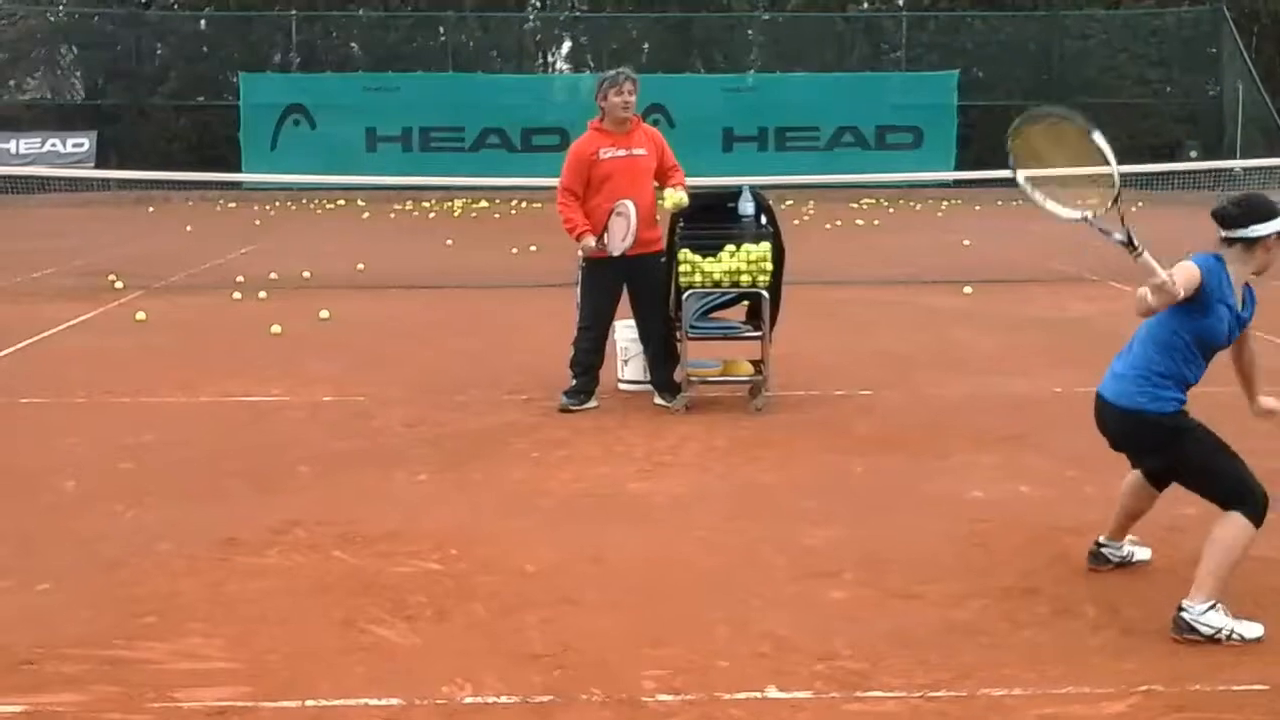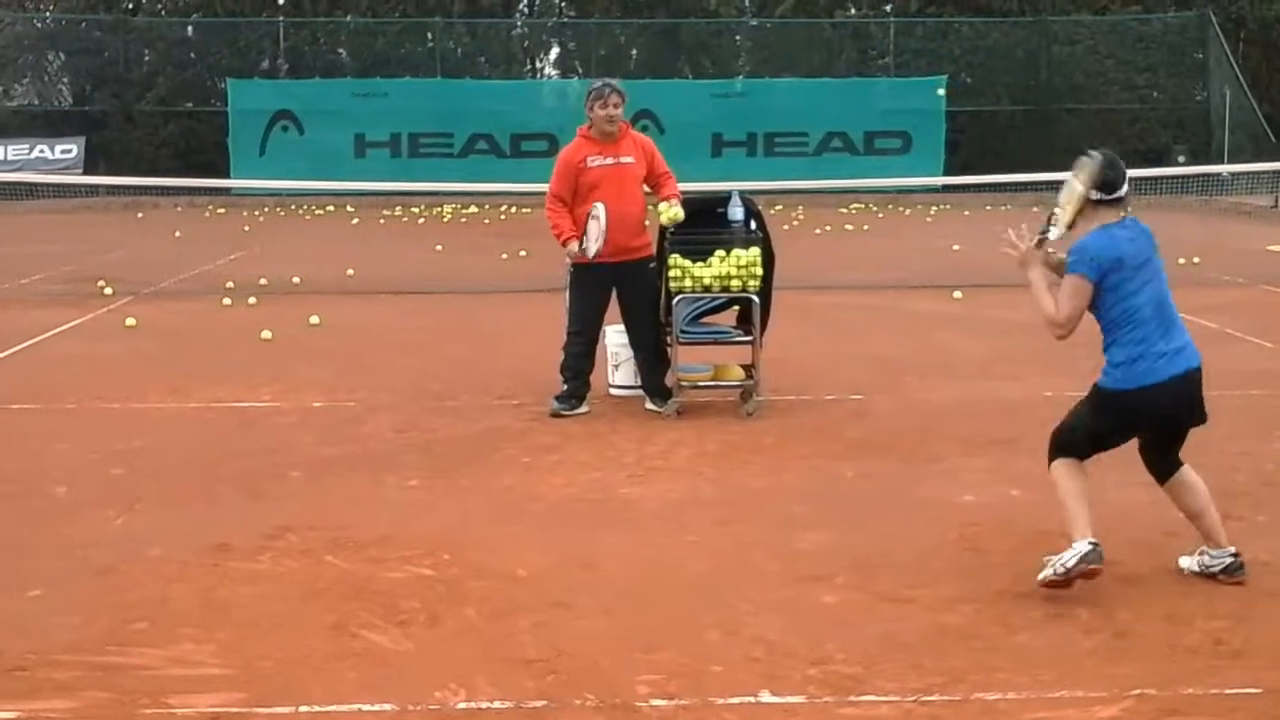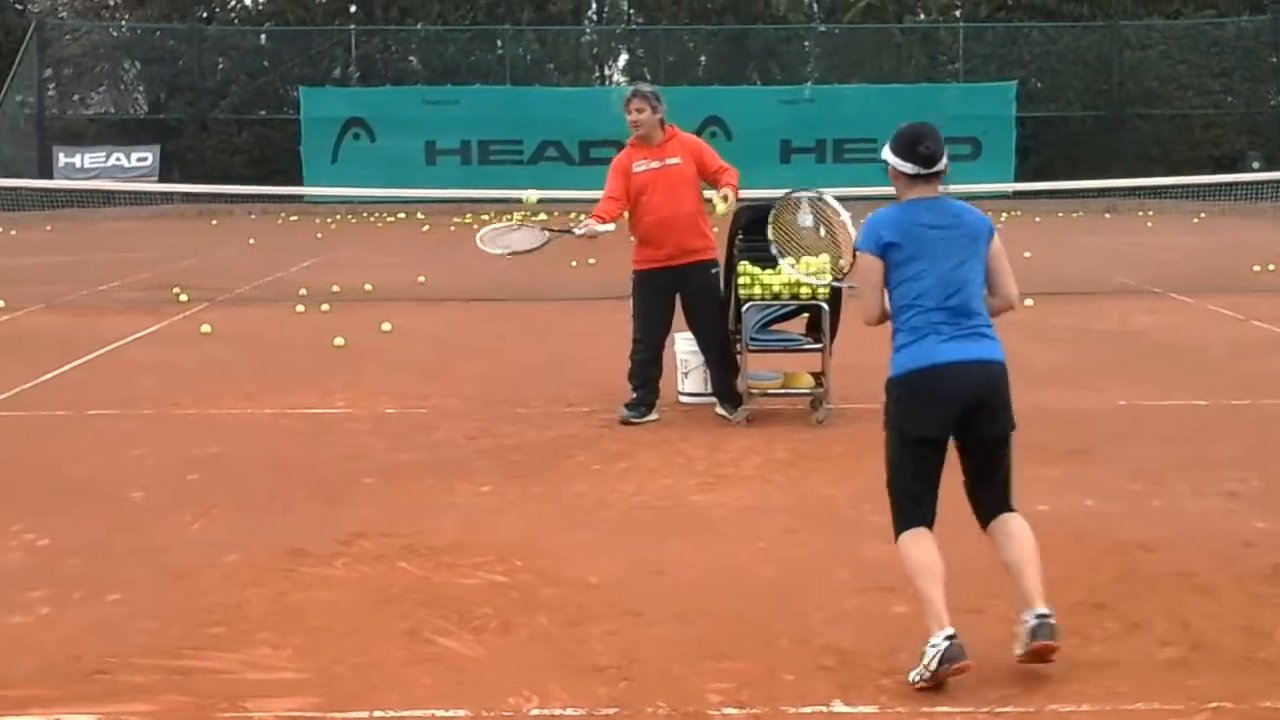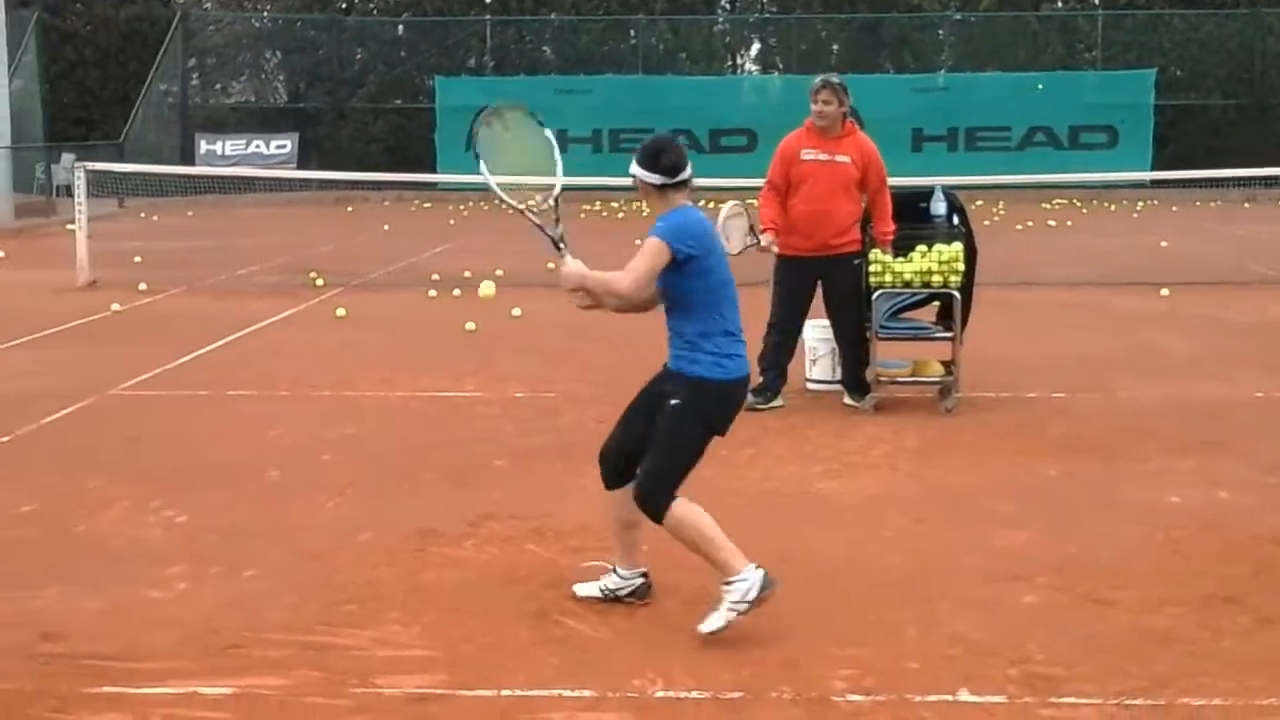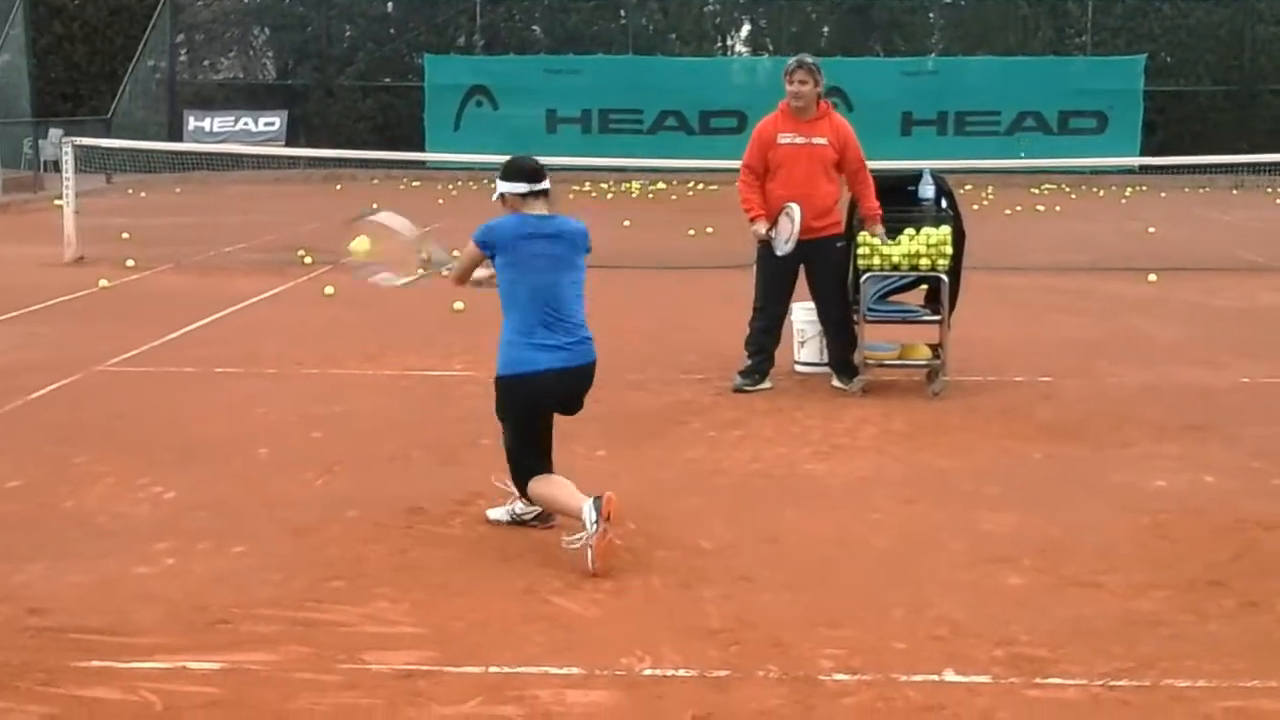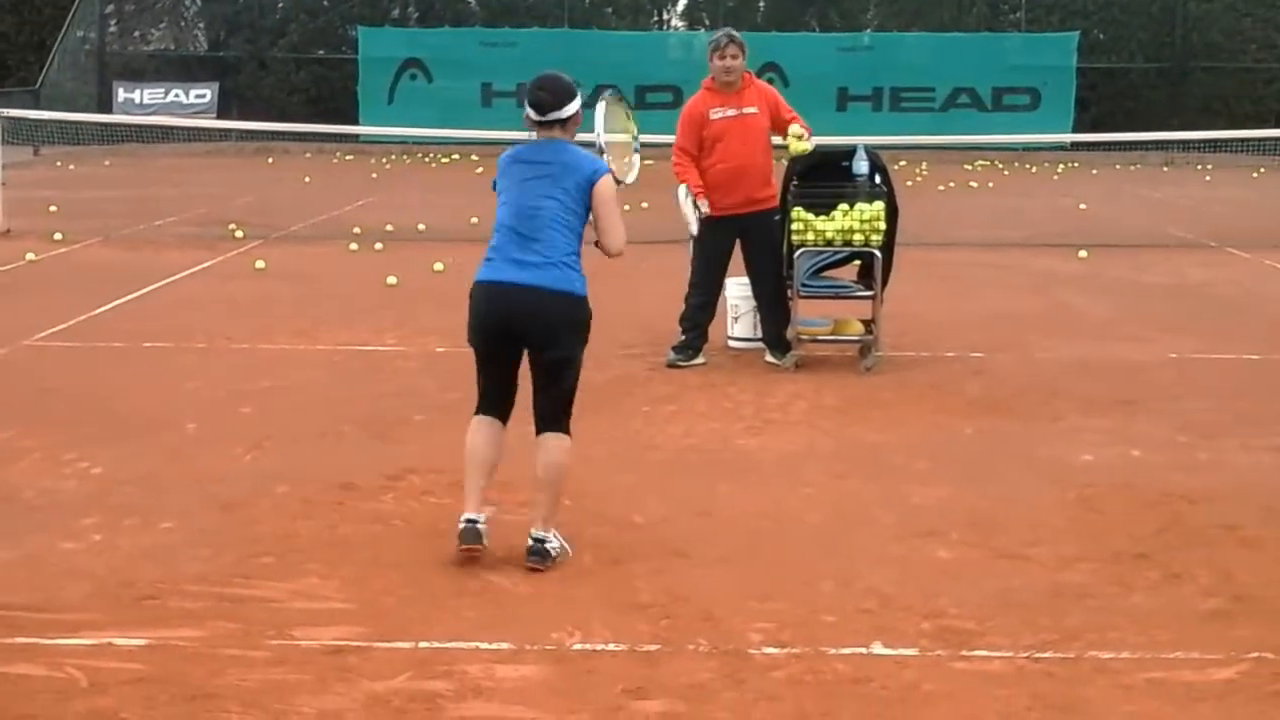
dt=0.7s
person 1, frame 1
right shoulder: (1201, 271)
left elbow: (1240, 350)
right elbow: (1146, 304)
right wrist: (1157, 294)
left hip: (1116, 404)
right hip: (1146, 412)
left knee: (1160, 463)
left ankle: (1110, 544)
right ankle: (1197, 611)
person 1, frame 2
left shoulder: (1087, 251)
right shoulder: (1139, 232)
left elbow: (1060, 326)
left wrist: (1032, 268)
right wrist: (1048, 259)
left hip: (1131, 387)
right hip: (1183, 376)
left knee: (1065, 450)
right knee: (1165, 459)
left ankle: (1082, 548)
right ankle: (1222, 554)
person 1, frame 3
left shoulder: (879, 227)
right shoulder: (977, 221)
left elbow: (870, 314)
right elbow: (1006, 297)
left hip: (923, 380)
right hip: (986, 371)
left knee: (912, 517)
right knee: (996, 506)
left ankle: (943, 637)
right ankle: (1038, 618)
person 1, frame 4
left shoulder: (673, 227)
right shoulder: (686, 223)
left elbow: (627, 288)
right elbow: (645, 298)
left wrist: (580, 275)
right wrist: (598, 296)
left hip: (710, 380)
right hip: (688, 371)
left knee: (653, 496)
right knee: (615, 458)
left ankle: (743, 576)
right ankle: (629, 575)
person 1, frame 5
left shoulder: (494, 232)
right shoulder: (574, 234)
left elbow: (460, 275)
left wrist: (477, 272)
left hip: (526, 372)
right hip: (579, 364)
left knee: (533, 477)
right knee: (520, 422)
left ankle: (588, 507)
right ankle: (530, 505)
person 1, frame 6
left shoulder: (507, 163)
right shoulder: (593, 169)
right elbow: (614, 246)
right wrist: (607, 213)
left hip: (494, 292)
right hip: (557, 300)
left knee: (491, 408)
right knee: (552, 421)
left ankle: (471, 520)
right ankle: (542, 536)
person 2, frame 1
left shoulder: (652, 137)
right shoulder: (584, 146)
left elbow: (671, 171)
right elbow: (568, 196)
left wrist: (677, 189)
right wrist: (582, 233)
left hip: (648, 250)
right hip: (601, 253)
left knee: (657, 324)
right knee: (593, 325)
left ankle: (665, 387)
right ankle: (582, 389)
person 2, frame 2
left shoulder: (641, 144)
right shoulder: (573, 153)
left elbow: (663, 178)
right elbow: (556, 203)
left wrist: (671, 200)
right wrist: (568, 239)
left hip: (637, 256)
right hip: (590, 259)
left knee: (647, 329)
right knee: (582, 331)
left ankle: (656, 391)
right ankle: (573, 394)
person 2, frame 3
left shoulder: (689, 145)
right shoulder: (624, 160)
left elbow: (725, 173)
right elbow: (614, 200)
left wrist: (728, 189)
right wrist: (596, 218)
left hip: (698, 259)
right hip: (650, 264)
left knee: (714, 333)
right knee: (647, 338)
left ankle: (729, 398)
right ankle: (643, 402)
person 2, frame 4
left shoulder: (862, 146)
right shoulder: (792, 144)
left elbow: (879, 194)
right elbow: (772, 190)
left wrist: (884, 239)
right wrist: (768, 227)
left hip: (844, 253)
right hip: (793, 252)
left knee: (850, 326)
right knee: (783, 323)
left ankle: (856, 387)
right ankle: (769, 388)
person 2, frame 5
left shoulder: (838, 127)
right shoulder: (768, 127)
left elbow: (858, 174)
right elbow: (750, 176)
left wrist: (871, 217)
right wrist: (757, 216)
left hip: (827, 235)
left knee: (835, 307)
right knee: (768, 308)
left ankle: (844, 370)
right ankle: (757, 371)
person 2, frame 6
left shoulder: (765, 94)
right shoulder: (697, 105)
left elbow: (790, 121)
right elbow: (683, 156)
left wrist: (799, 131)
right wrist: (697, 194)
left hip: (762, 207)
right hip: (715, 211)
left knee: (770, 281)
right knee: (704, 283)
left ankle: (777, 345)
right ankle: (690, 345)
